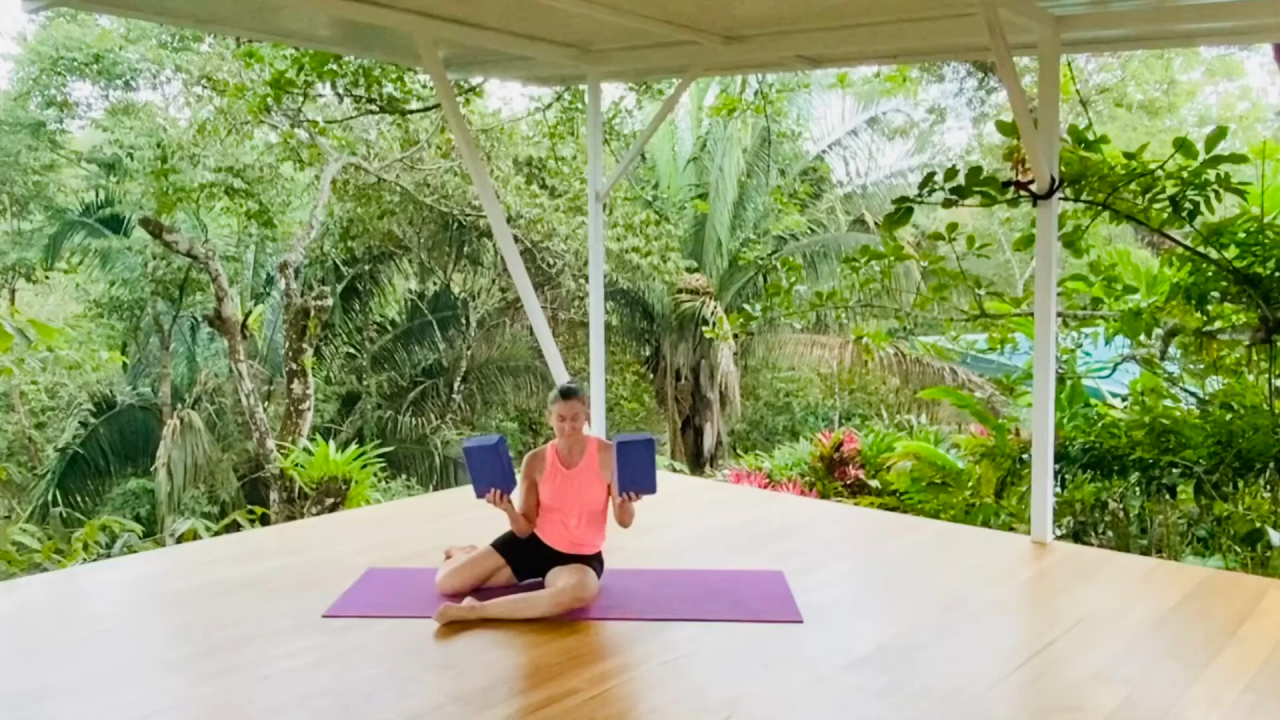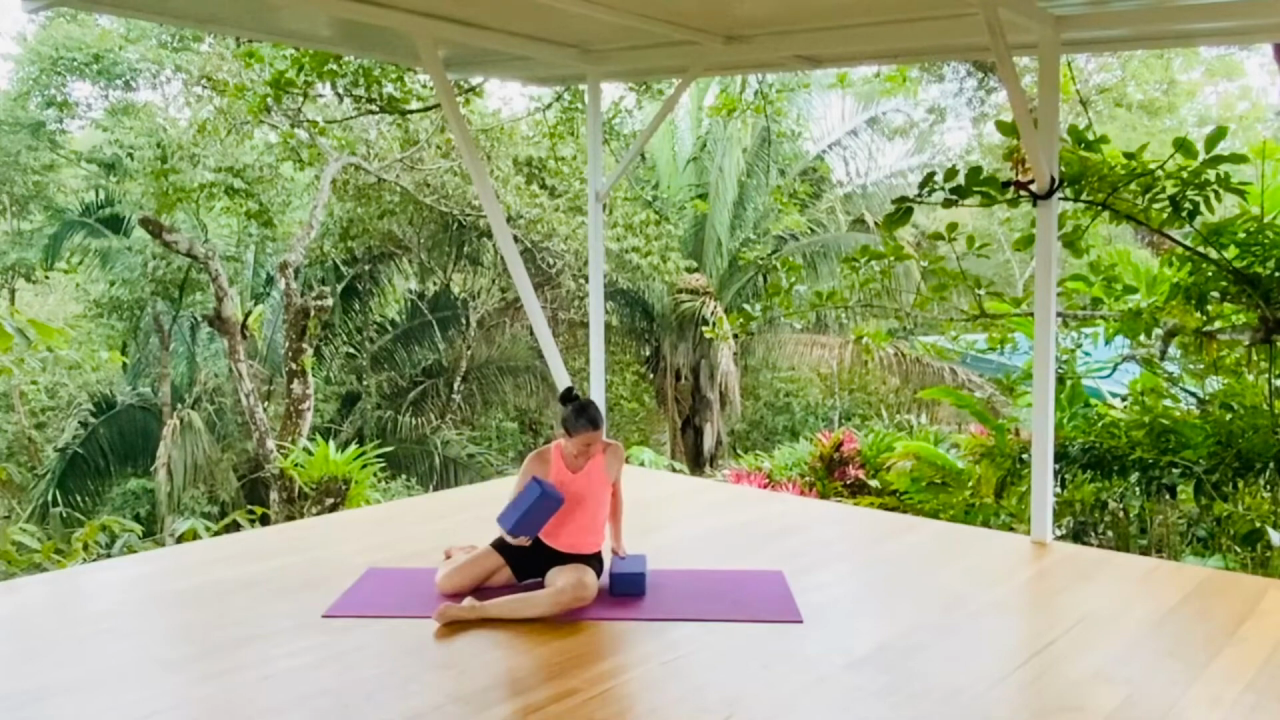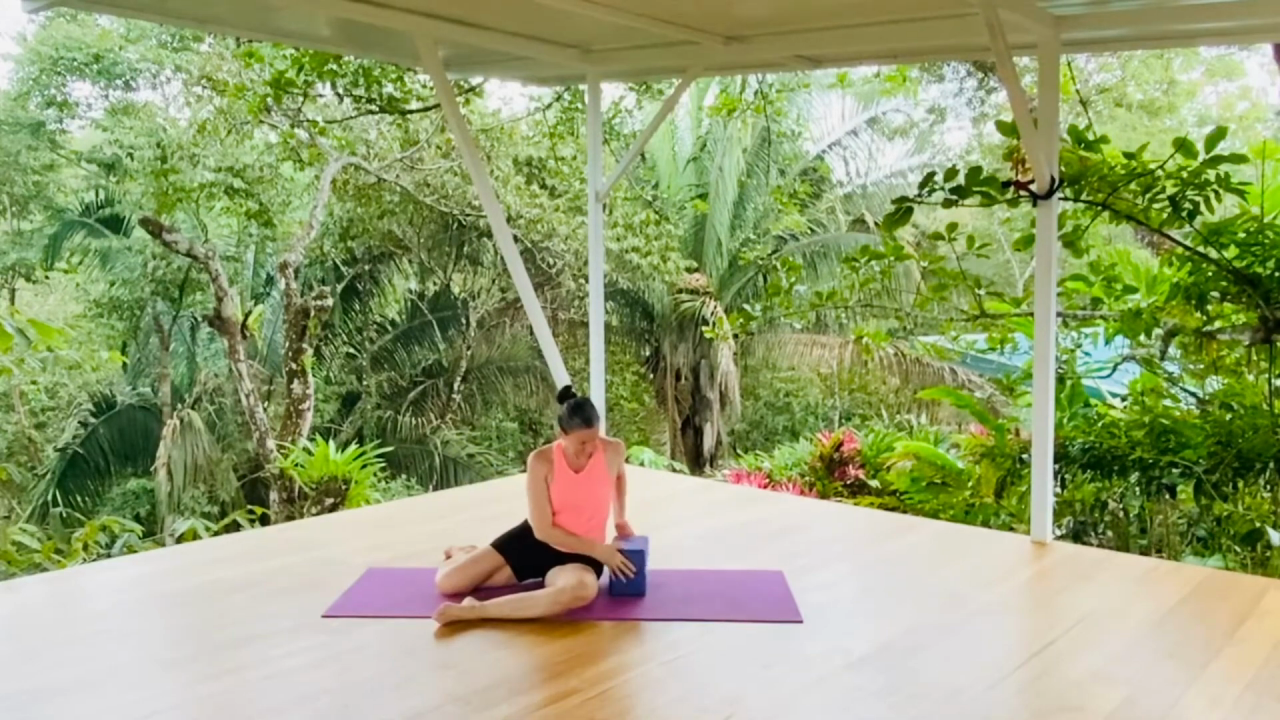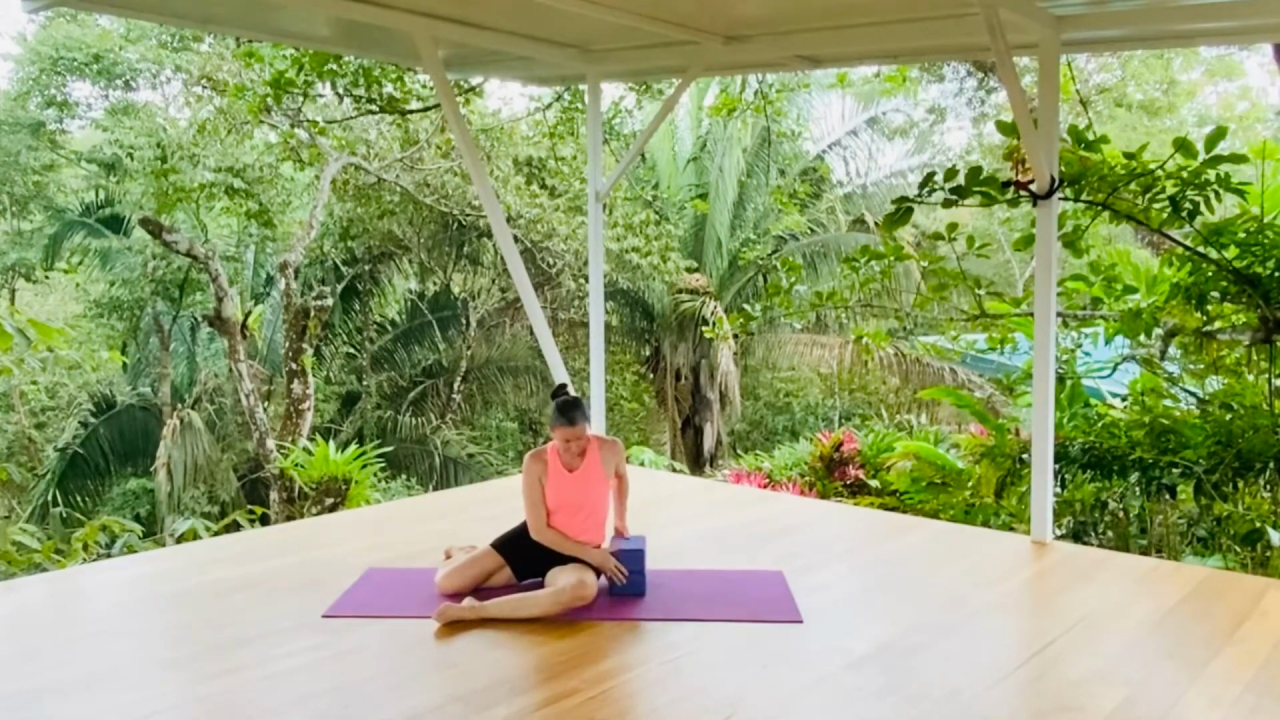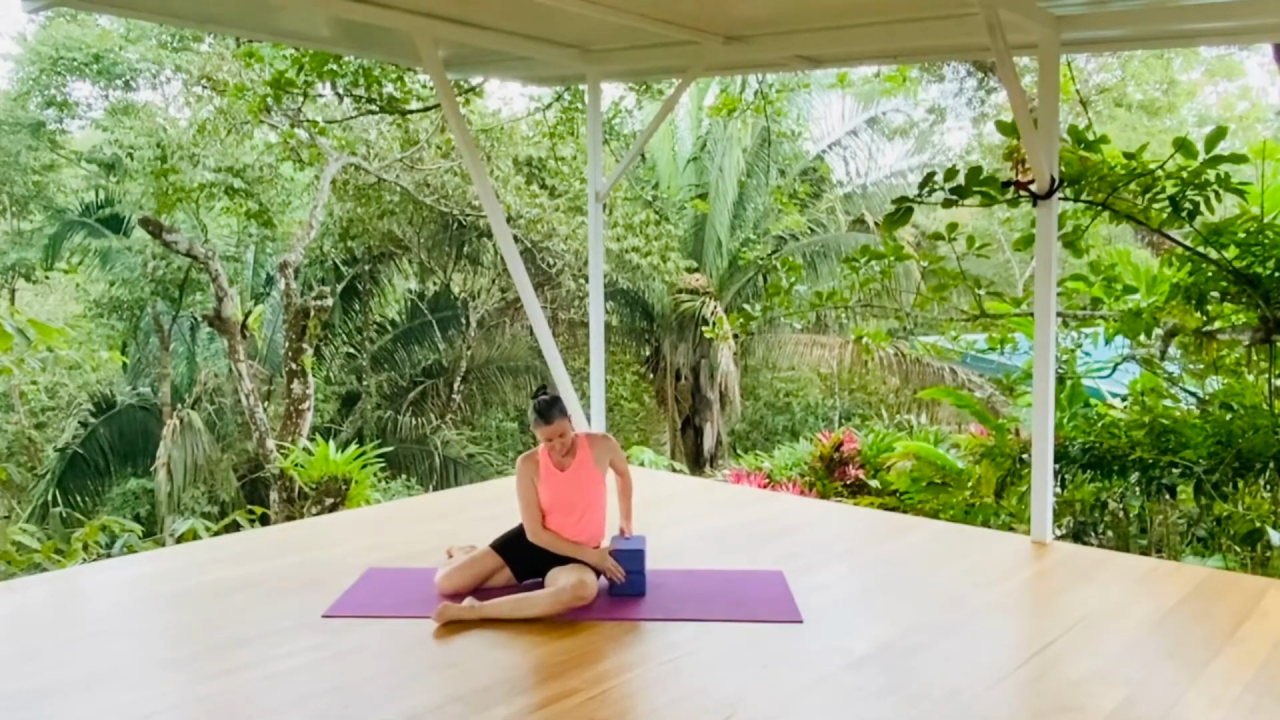
dt=1s
person 1, frame 1
left shoulder: (609, 455)
right shoulder: (535, 461)
left elbow: (624, 522)
right elbow: (524, 529)
left wrist: (627, 509)
right wrist: (508, 510)
left hip: (580, 557)
right hip: (534, 542)
left knee: (580, 591)
right knee: (447, 582)
left ankle: (476, 610)
right ankle: (469, 553)
person 1, frame 2
left shoulder: (613, 454)
right shoulder: (539, 462)
left wrist: (617, 540)
right wrist: (511, 534)
left hip: (580, 557)
right hip: (534, 542)
left knee: (581, 590)
right knee: (446, 582)
left ankle: (476, 610)
right ankle: (469, 554)
person 1, frame 3
left shoulder: (613, 450)
right shoulder: (541, 461)
right elbow: (543, 530)
left wrist: (620, 519)
right wrist: (598, 550)
left hip: (579, 556)
right hip: (534, 540)
left knee: (581, 590)
right knee: (447, 581)
left ankle: (476, 610)
right ankle: (468, 553)
person 1, frame 4
left shoulder: (610, 449)
right shoulder: (536, 462)
left elbow: (621, 476)
right elbow: (539, 530)
left wrist: (620, 520)
right wrist: (592, 554)
left hip: (579, 556)
right hip: (534, 541)
left knee: (582, 589)
right knee: (447, 582)
left ankle: (476, 610)
right ankle: (467, 553)
person 1, frame 5
left shoulder: (601, 446)
right shoulder: (528, 464)
left elbow: (623, 474)
right elbow: (535, 531)
left wrist: (626, 520)
right wrist: (590, 554)
left hip: (577, 557)
right hip: (531, 542)
left knee: (582, 589)
right knee: (446, 582)
left ankle: (476, 610)
right ankle: (468, 554)
